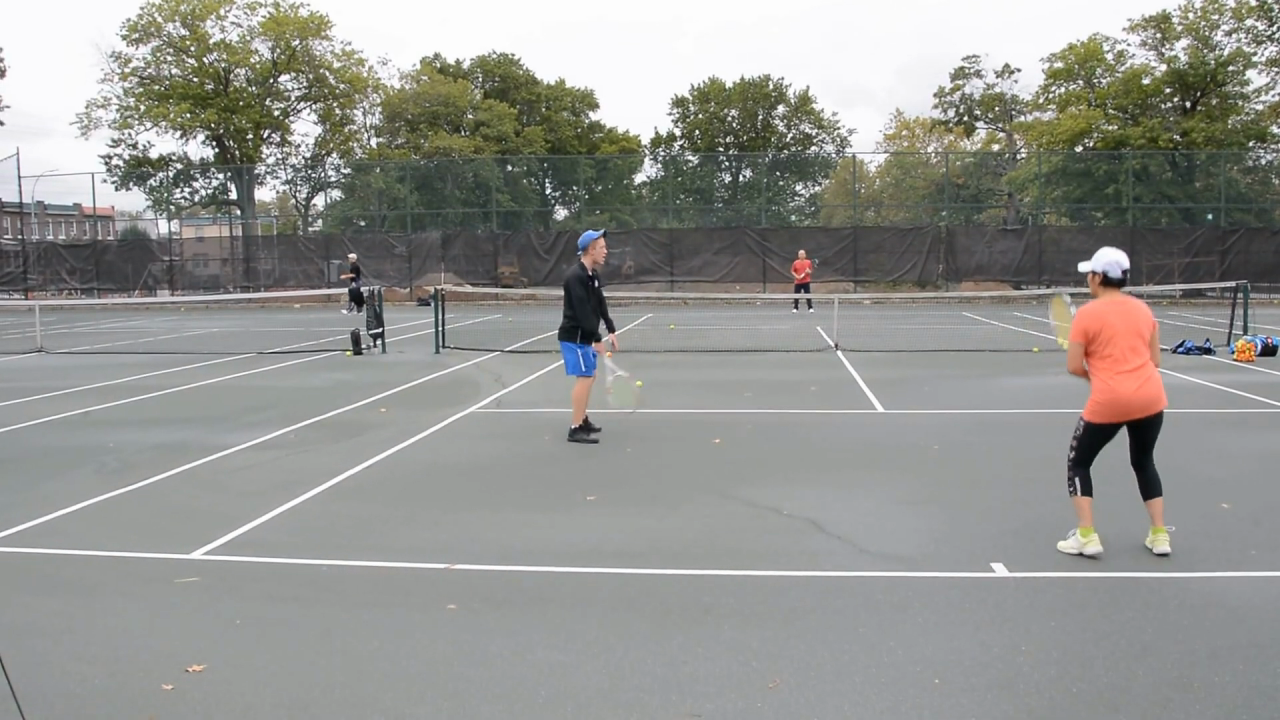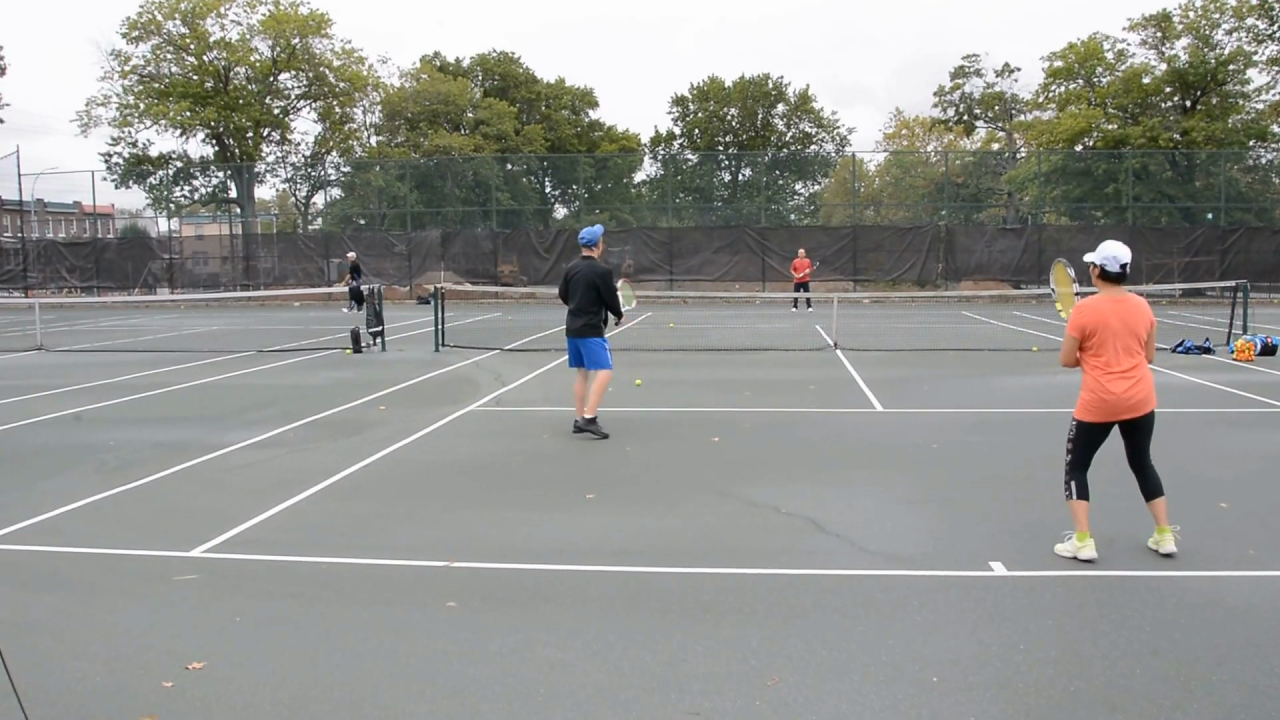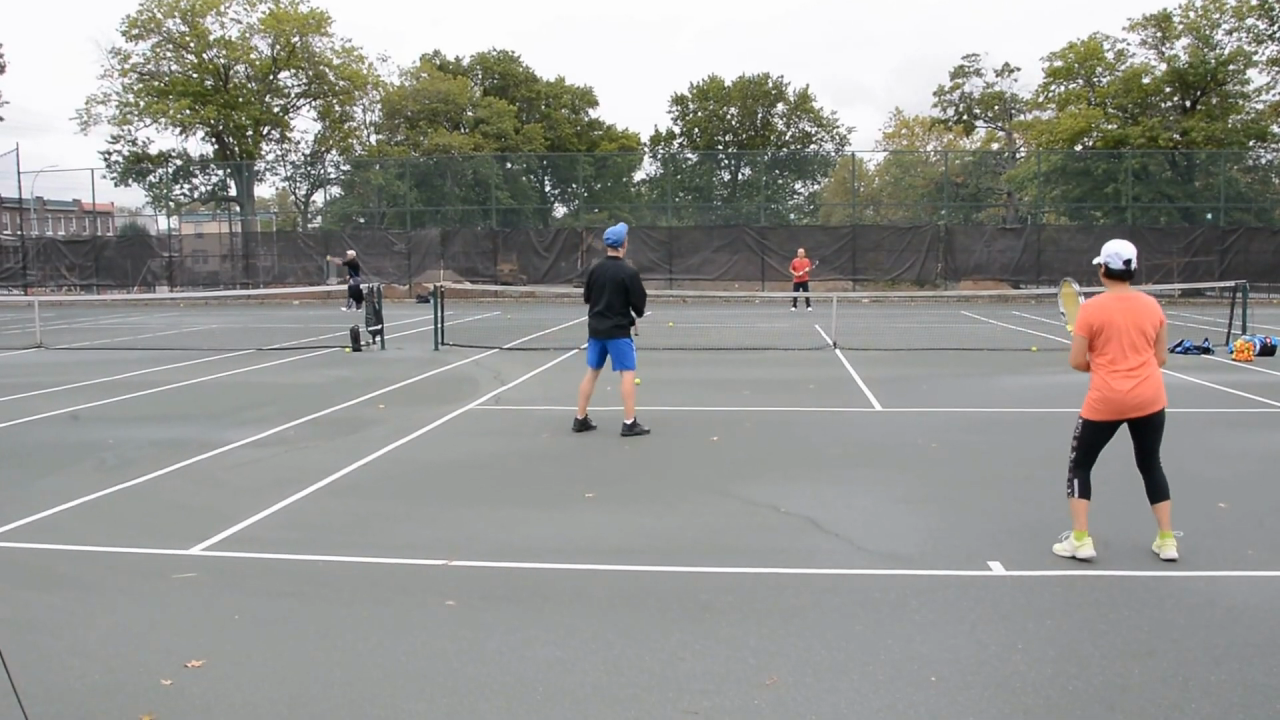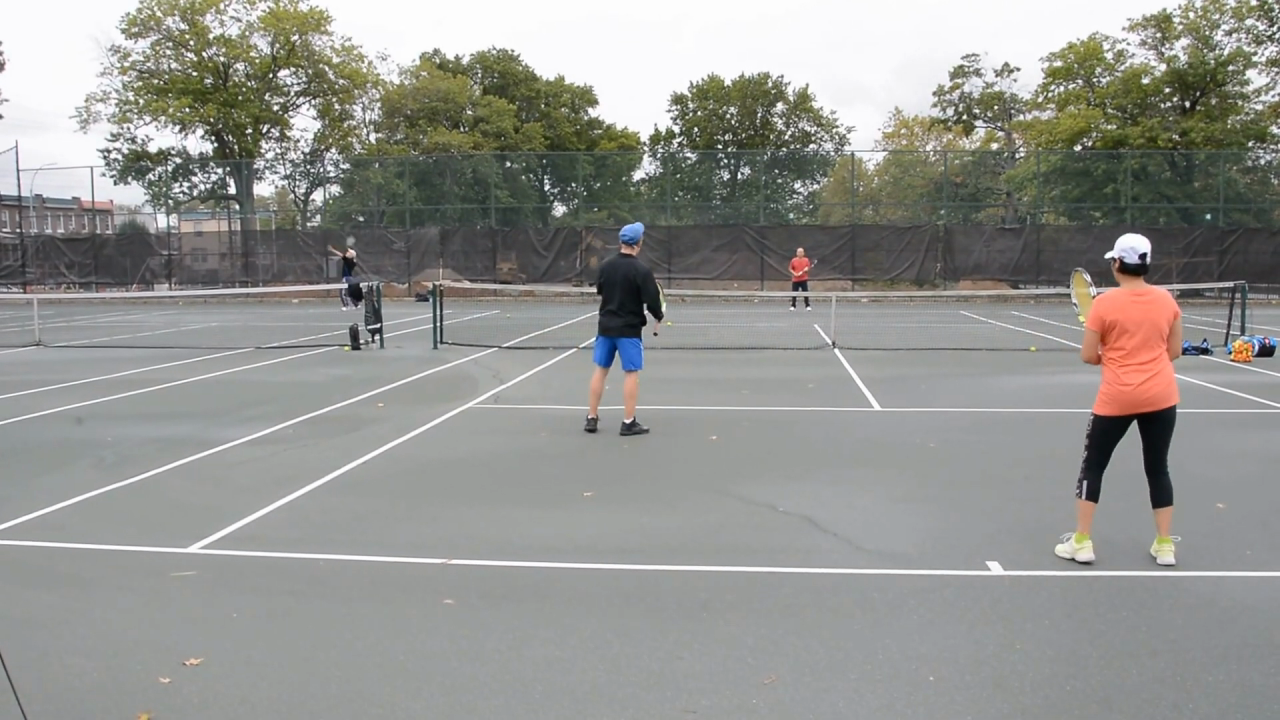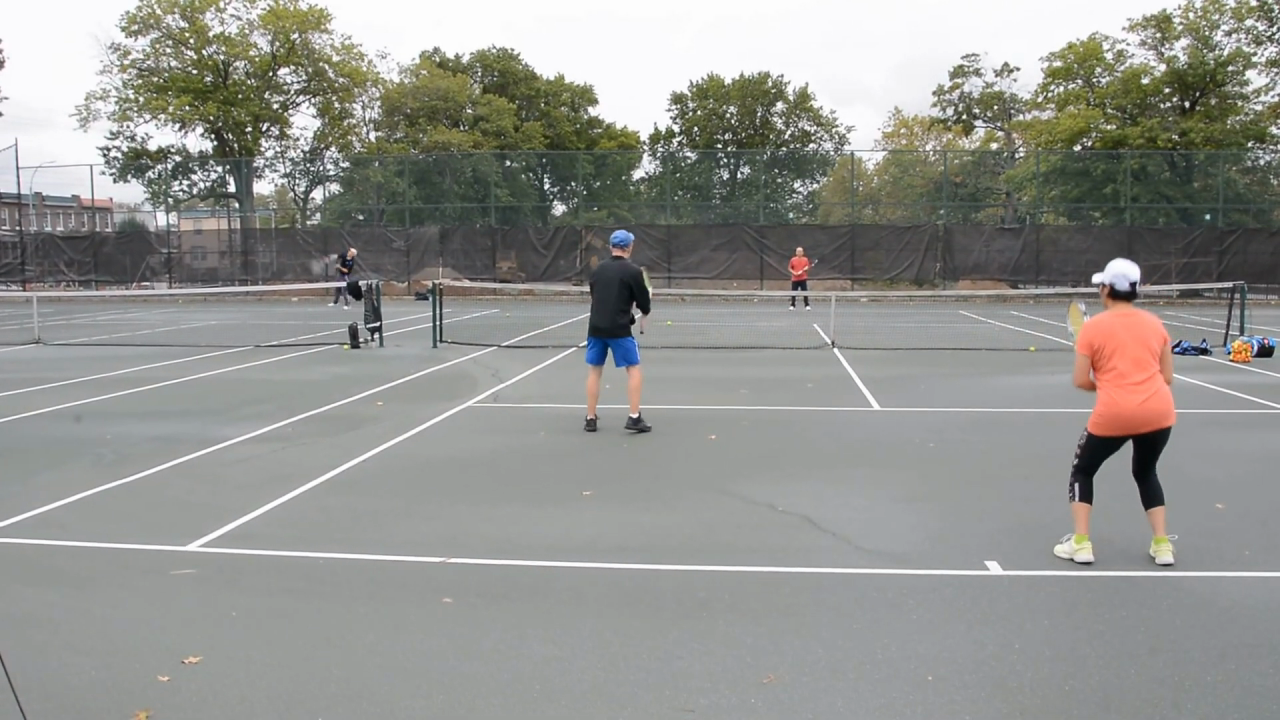
dt=0.5s
person 1, frame 1
left shoulder: (1087, 314)
right shoulder: (1143, 310)
left elbow: (1074, 367)
right elbow: (1155, 361)
left hip: (1108, 403)
right hip: (1150, 400)
left knee: (1078, 464)
right knee: (1143, 463)
left ankle: (1087, 537)
right ankle: (1159, 536)
person 1, frame 2
left shoulder: (1084, 310)
right shoulder: (1142, 307)
left elbow: (1066, 360)
right elbow: (1148, 356)
left hip: (1097, 405)
right hip: (1140, 401)
left knee: (1075, 467)
right knee: (1142, 464)
left ankle: (1083, 540)
right ankle: (1165, 535)
person 1, frame 3
left shoulder: (1091, 308)
right shoulder: (1152, 306)
left elbow: (1077, 362)
right elbow: (1160, 358)
left hip: (1105, 402)
right hip: (1149, 400)
left knee: (1079, 466)
right knee: (1151, 467)
left ankle: (1081, 540)
right ankle: (1167, 541)
person 1, frame 4
left shoulder: (1104, 303)
right shoulder: (1166, 300)
left elbow: (1088, 356)
right elbow: (1174, 352)
left hip: (1117, 399)
right hip: (1160, 397)
left knee: (1093, 466)
right knee: (1157, 469)
left ankle: (1081, 542)
right ankle: (1164, 545)
person 1, frame 5
left shoulder: (1093, 326)
right shoulder: (1155, 324)
left elbow: (1081, 381)
right elbow: (1167, 378)
left hip: (1113, 416)
right hip: (1158, 414)
left knee: (1082, 471)
right knee: (1145, 473)
left ankle: (1081, 544)
right ankle: (1162, 545)
person 2, frame 1
left shoulder: (593, 275)
right shoulder: (576, 276)
left elbow: (599, 304)
right elbow: (583, 311)
left wrist: (611, 330)
right wrist: (597, 339)
left hip: (585, 337)
right hip: (576, 337)
left knee: (588, 377)
right knee: (585, 378)
left ankle: (581, 419)
right ankle: (575, 429)
person 2, frame 2
left shoulder: (571, 269)
right shoulder: (602, 271)
left elbow: (563, 296)
right elbow: (611, 299)
right wrist: (619, 315)
left hip: (572, 329)
right hip: (591, 331)
left knee: (582, 373)
right knee: (604, 372)
left ankle: (580, 419)
right ankle: (588, 418)
person 2, frame 3
left shoulder: (595, 270)
right shoulder: (629, 272)
left elbow: (587, 297)
right elbow: (639, 302)
right wrist: (637, 314)
left hip: (596, 329)
right hip: (618, 331)
left knee: (592, 372)
right knee: (627, 373)
left ankle: (580, 418)
right ankle: (629, 423)
person 2, frame 4
left shoulder: (606, 266)
right shoulder: (641, 270)
right elbow: (652, 300)
right wrist: (658, 316)
left hip: (606, 326)
right hip: (629, 329)
left knee: (600, 371)
right knee: (631, 374)
left ankle: (591, 418)
right ankle: (629, 423)
person 2, frame 5
left shoulder: (598, 270)
right shoulder: (633, 271)
right elbow: (643, 300)
right wrist: (645, 311)
left hip: (596, 327)
right hip: (619, 329)
left knee: (594, 370)
right knee: (634, 368)
left ankle: (590, 419)
right ankle: (634, 418)
